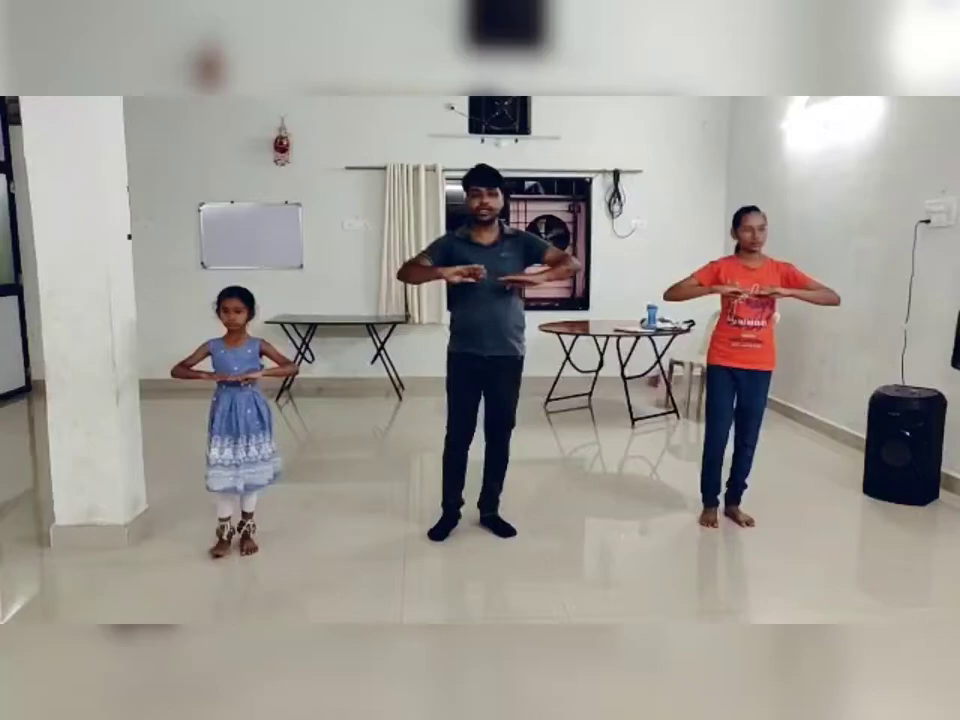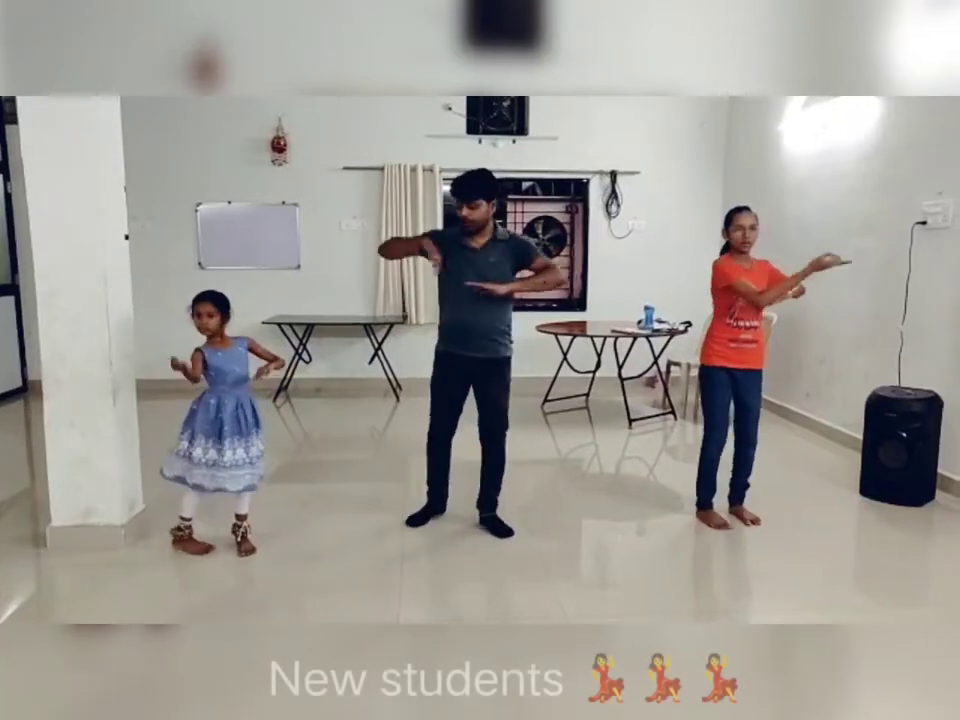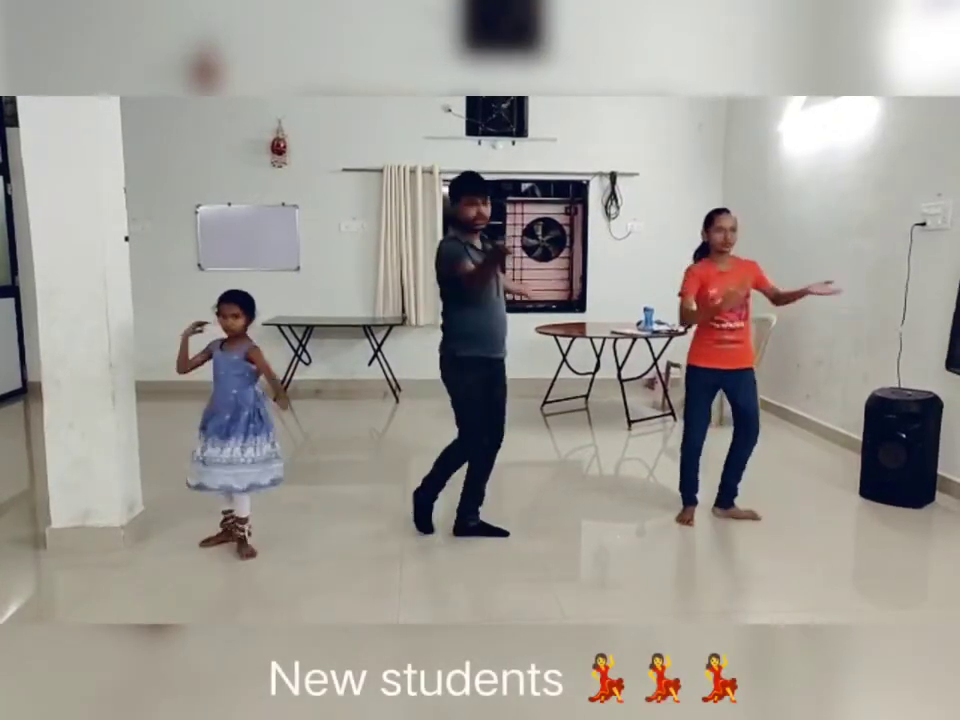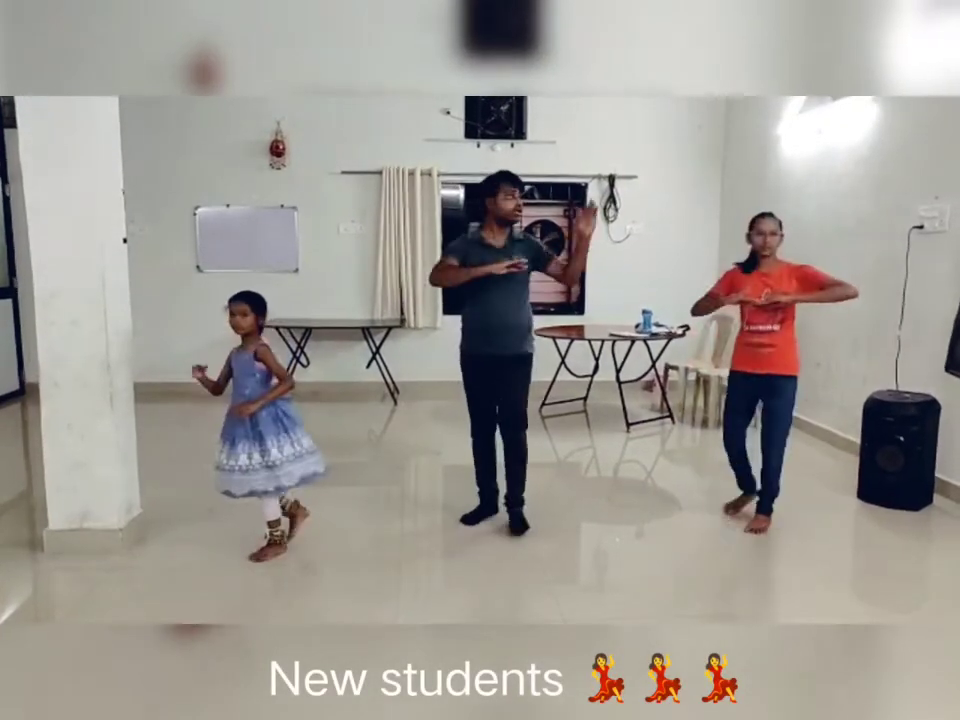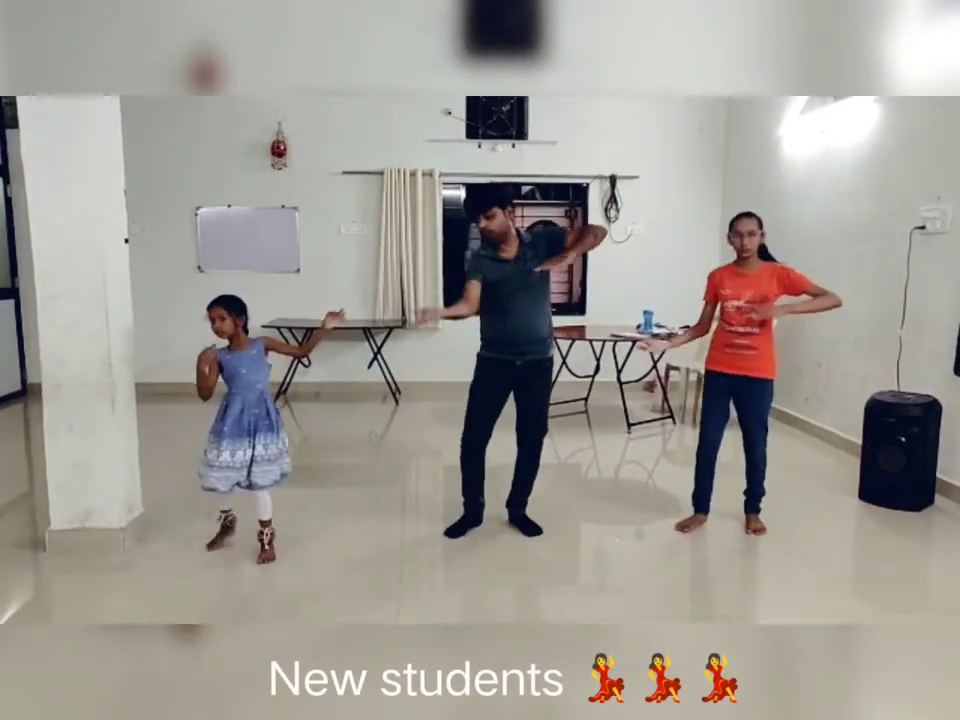
dt=0.7s
person 1, frame 1
left shoulder: (520, 242)
right shoulder: (449, 244)
left elbow: (569, 262)
right elbow: (406, 273)
left wrist: (538, 277)
right wrist: (447, 274)
left hip: (507, 356)
right hip: (463, 355)
left knee: (499, 434)
right knee: (458, 434)
left ankle: (489, 509)
right ankle: (450, 511)
person 1, frame 2
left shoulder: (513, 244)
right shoulder: (444, 239)
left elbow: (555, 275)
right elbow: (388, 249)
left wrist: (509, 286)
right wrist: (421, 245)
left hip: (494, 358)
right hip: (450, 355)
left knee: (494, 435)
right knee: (440, 432)
left ankle: (488, 510)
right ankle: (435, 501)
person 1, frame 3
left shoulder: (482, 244)
right shoulder: (451, 247)
right elbow: (469, 274)
right wrist: (492, 261)
left hip: (491, 359)
right hip: (465, 360)
left knee: (491, 437)
right knee: (473, 437)
left ankle: (468, 516)
right ankle: (425, 493)
person 1, frame 4
left shoulder: (527, 245)
right shoulder: (464, 245)
left elbow: (570, 276)
right elbow: (438, 277)
left wrist: (582, 239)
right wrist: (487, 269)
left hip: (516, 354)
right hip: (477, 353)
left knee: (514, 429)
right knee: (481, 430)
left ankle: (515, 505)
right ankle: (487, 500)
person 1, frame 5
left shoulder: (543, 241)
right shoulder: (479, 261)
left elbow: (595, 234)
right elbow: (469, 304)
left wrist: (565, 258)
right wrist: (444, 312)
left hip: (537, 360)
right hip: (494, 360)
left knee: (532, 438)
right knee: (473, 437)
left ankle: (517, 509)
right ankle: (472, 511)
person 2, frame 1
left shoulder: (781, 270)
right shoulder: (721, 267)
left elbow: (833, 298)
right elbow: (671, 294)
left wrist: (787, 291)
right wrist: (715, 288)
left hip: (759, 367)
right hip: (722, 364)
left knee: (747, 439)
right knee: (716, 436)
left ankle: (734, 502)
right ankle: (710, 503)
person 2, frame 2
left shoulder: (765, 269)
right shoulder: (722, 267)
left elbow: (798, 291)
right elbow: (759, 299)
left wrist: (791, 289)
right wrist: (809, 270)
left hip: (751, 366)
right hip: (717, 364)
left knee: (748, 438)
right knee: (715, 436)
left ankle: (737, 501)
right ankle: (704, 505)
person 2, frame 3
left shoulder: (748, 267)
right shoulder: (696, 272)
left elbow: (778, 298)
right elbow: (686, 319)
left wrist: (806, 291)
right wrist: (720, 304)
left hip: (741, 365)
right hip: (703, 367)
left knee: (748, 432)
right knee: (694, 435)
left ankle: (725, 502)
right ankle: (688, 502)
person 2, frame 4
left shoulder: (798, 273)
right shoulder: (736, 276)
left elbow: (849, 291)
right elbow: (697, 310)
left wrist: (793, 297)
right wrist: (726, 299)
left hip: (781, 373)
right hip: (742, 370)
left knee: (773, 442)
right knee: (732, 437)
left ankle: (765, 509)
right ankle: (747, 490)
person 2, frame 5
left shoulder: (780, 274)
right shoulder: (718, 277)
left elbow: (833, 300)
right elbow: (702, 327)
left wrist: (783, 308)
right wrist: (667, 342)
left hip: (758, 375)
right hip: (719, 372)
left knee: (755, 444)
right knee: (708, 443)
left ankle: (752, 510)
right ankle: (700, 510)
person 3, frame 1
left shoulder: (258, 345)
right shoulder: (212, 347)
left elbow: (292, 367)
right elbow: (176, 370)
left wrist: (260, 373)
right wrist: (206, 375)
left hip: (251, 412)
right hip: (224, 413)
left knee: (251, 472)
right knee: (223, 472)
left ankle: (247, 531)
right ankle: (224, 533)
person 3, frame 2
left shoulder: (244, 344)
right shoulder: (201, 353)
left elbow: (278, 360)
right elbow: (194, 378)
left wrist: (269, 367)
right wrist: (182, 368)
left hip: (241, 415)
right hip: (212, 416)
left knee: (243, 476)
right knee: (200, 476)
left ankle: (242, 532)
right ankle: (183, 533)
person 3, frame 3
left shoulder: (251, 350)
right shoulder: (216, 347)
left elbow: (270, 374)
right elbow: (183, 368)
left wrist: (279, 394)
right wrist: (185, 337)
left hip: (245, 418)
right hip: (221, 417)
left knee: (239, 479)
right knee: (223, 476)
left ankle: (241, 535)
right ankle: (229, 527)
person 3, frame 4
left shoulder: (260, 351)
right shoulder: (235, 354)
left elbow: (287, 382)
right elbow: (218, 389)
left wrist: (256, 404)
right wrist: (202, 378)
left hip: (265, 423)
right hip: (246, 424)
left knee: (266, 481)
right knee: (263, 480)
left ankle: (277, 540)
right ankle: (292, 507)
person 3, frame 5
left shoulder: (260, 344)
right shoulder: (219, 356)
left elbow: (300, 352)
right elbow: (205, 394)
left wrist: (323, 328)
right wrist: (201, 369)
left hip: (260, 418)
right hip: (232, 420)
left knee: (258, 481)
right knee: (223, 476)
left ankle: (267, 538)
right ankle: (227, 524)
